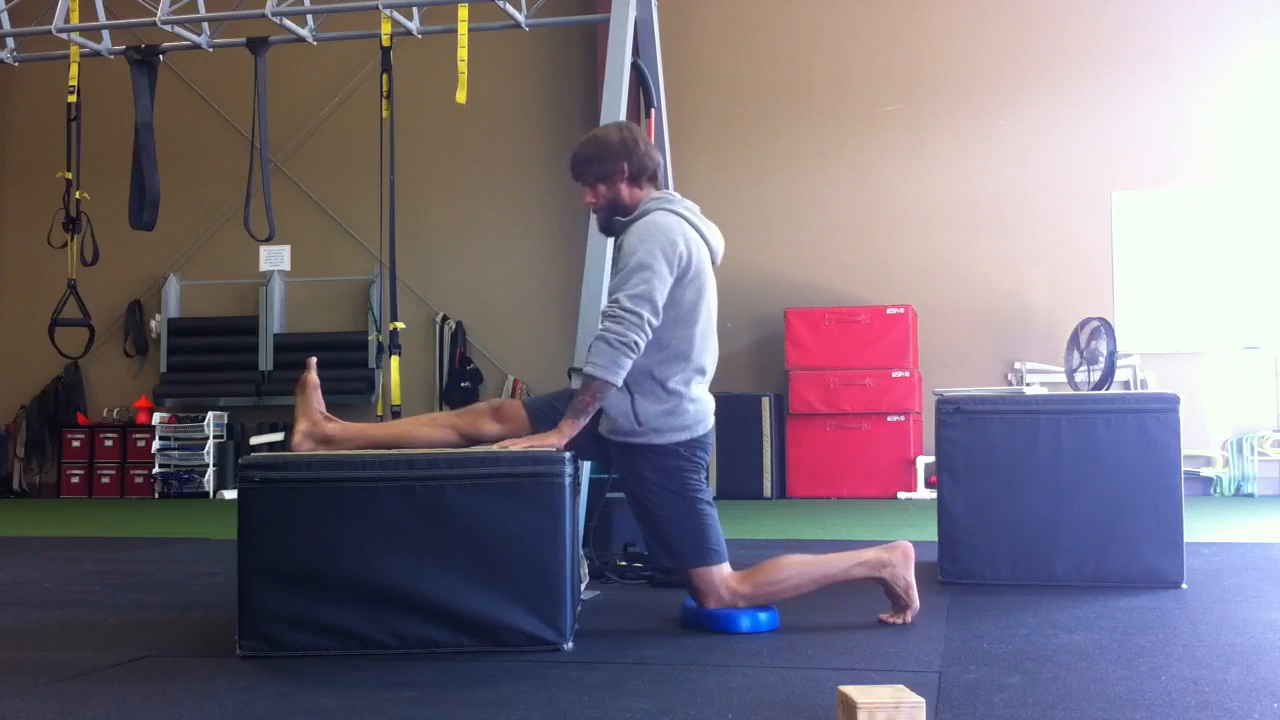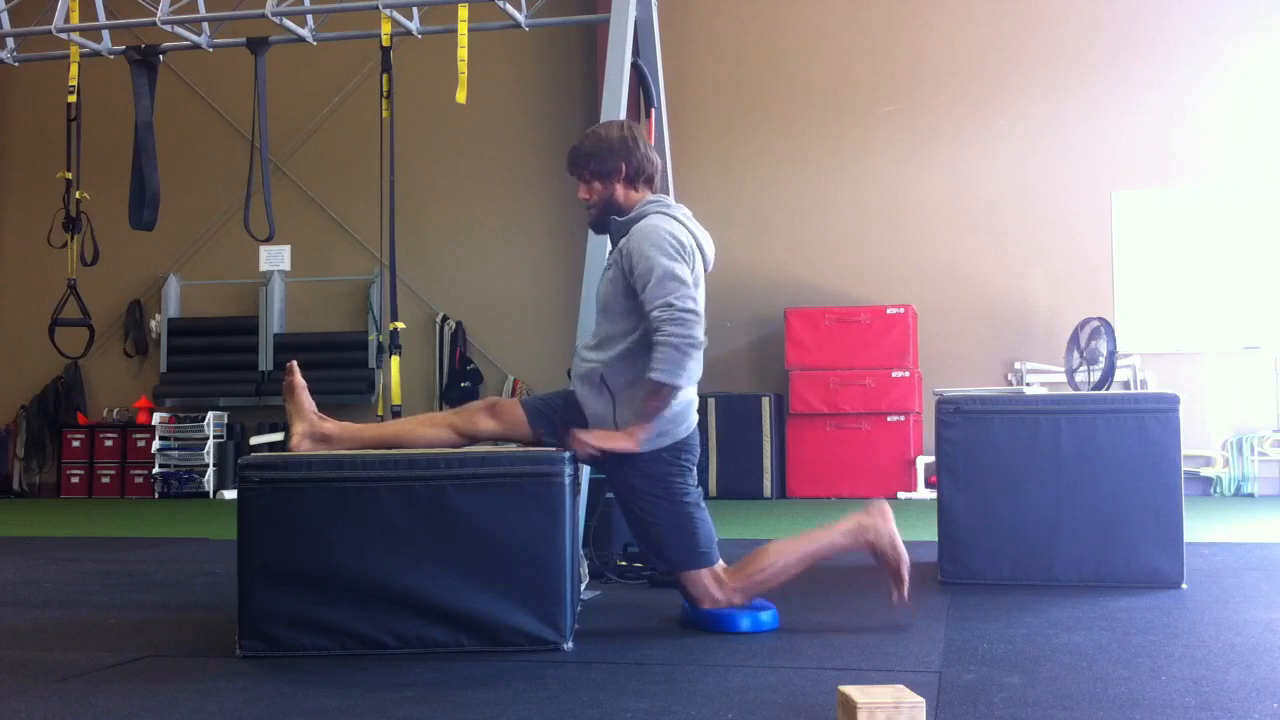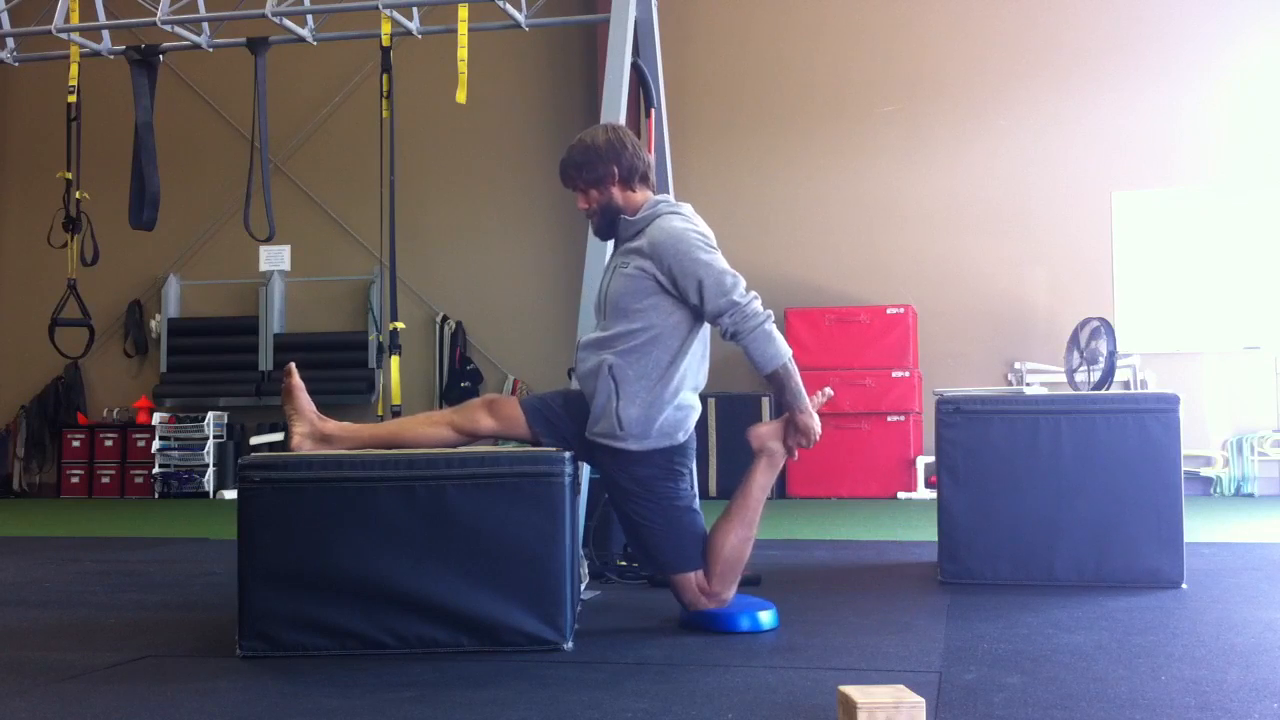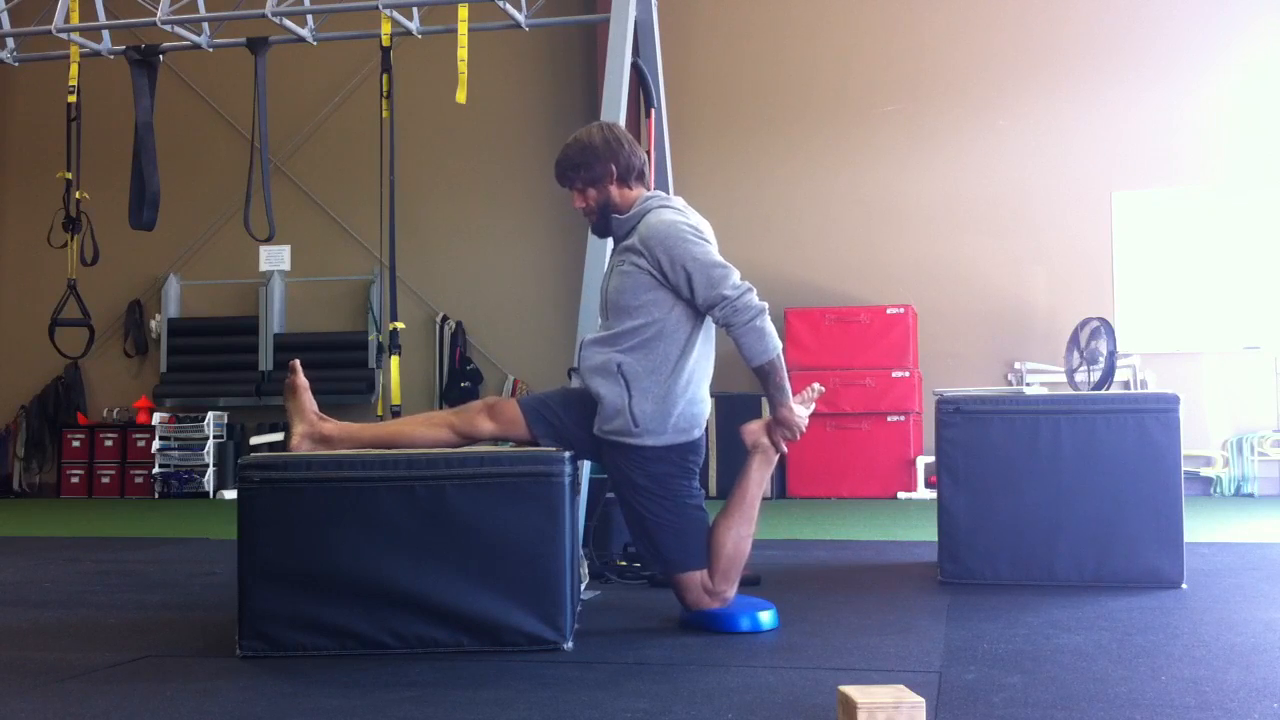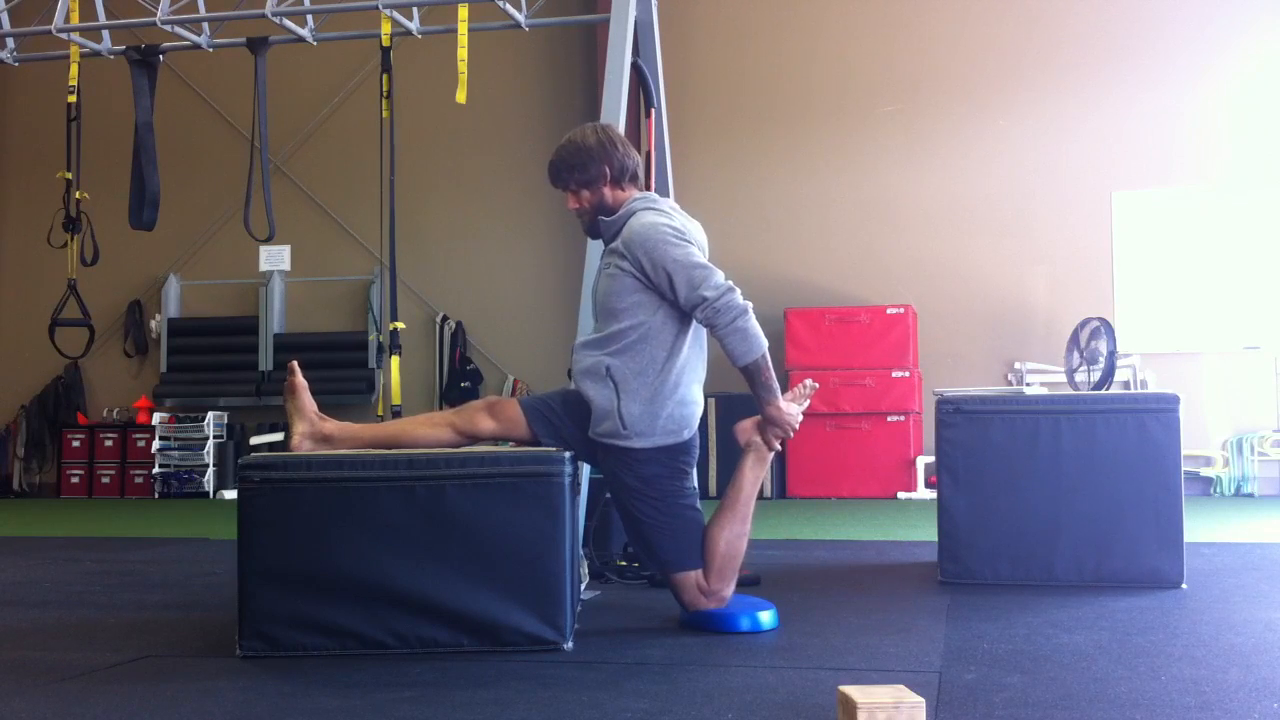
dt=1s
person 1, frame 1
left shoulder: (654, 232)
right shoulder: (665, 227)
left elbow: (619, 340)
left wrist: (562, 430)
left hip: (656, 431)
right hip: (638, 413)
left knee: (722, 595)
right knee: (489, 418)
left ankle: (882, 562)
right ankle: (330, 434)
person 1, frame 2
left shoulder: (653, 234)
right shoulder: (644, 231)
left elbow: (682, 341)
left wrist: (632, 431)
left hip: (643, 432)
right hip: (603, 409)
left knee: (719, 592)
right knee: (484, 416)
left ankle: (861, 530)
right ankle: (329, 435)
person 1, frame 3
left shoulder: (671, 234)
right shoulder: (636, 238)
left elbow: (748, 318)
left wrist: (798, 410)
left hip: (644, 436)
right hip: (601, 411)
left knee: (708, 594)
right knee: (484, 415)
right ankle: (328, 434)
person 1, frame 4
left shoulder: (664, 227)
right shoulder: (636, 233)
left elbow: (744, 310)
left wrist: (783, 407)
left hip: (651, 432)
right hip: (606, 408)
left knee: (710, 594)
right knee: (483, 418)
right ankle: (327, 435)
person 1, frame 5
left shoulder: (648, 229)
right shoulder: (632, 231)
left elbow: (729, 311)
left wrist: (772, 407)
left hip: (645, 433)
right hip: (606, 411)
left knee: (707, 594)
right knee: (484, 417)
right ankle: (329, 435)
